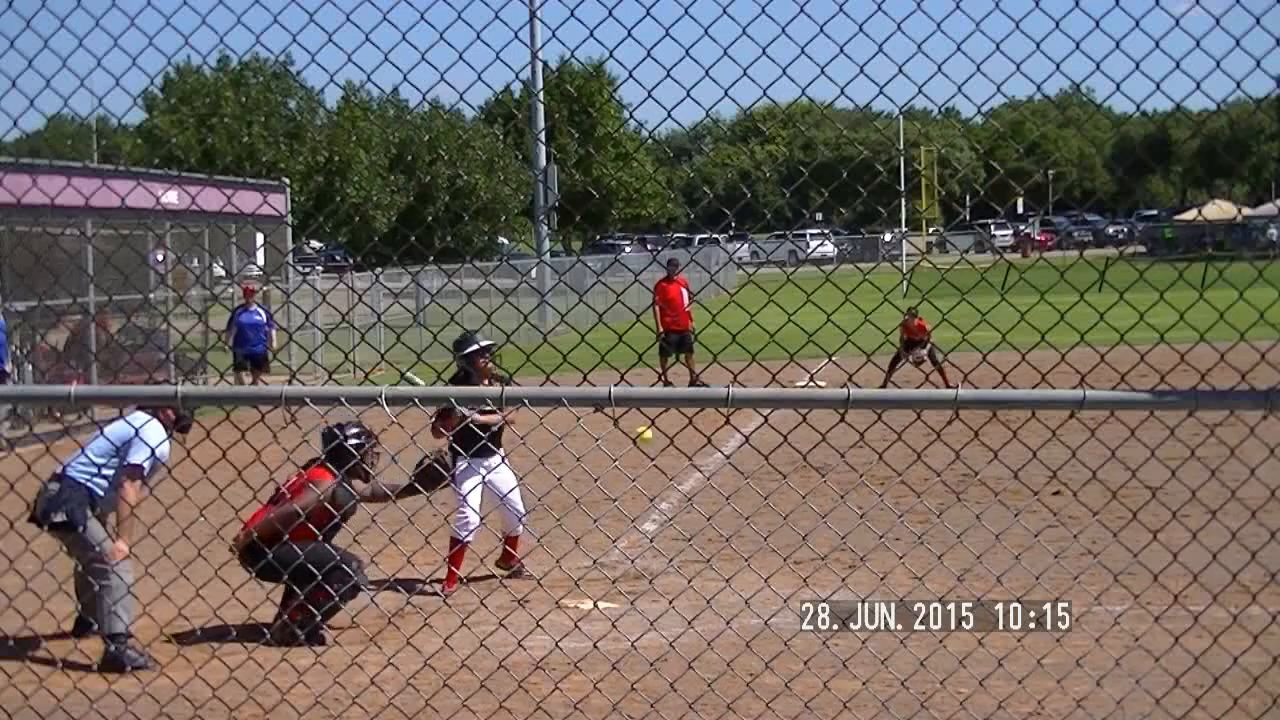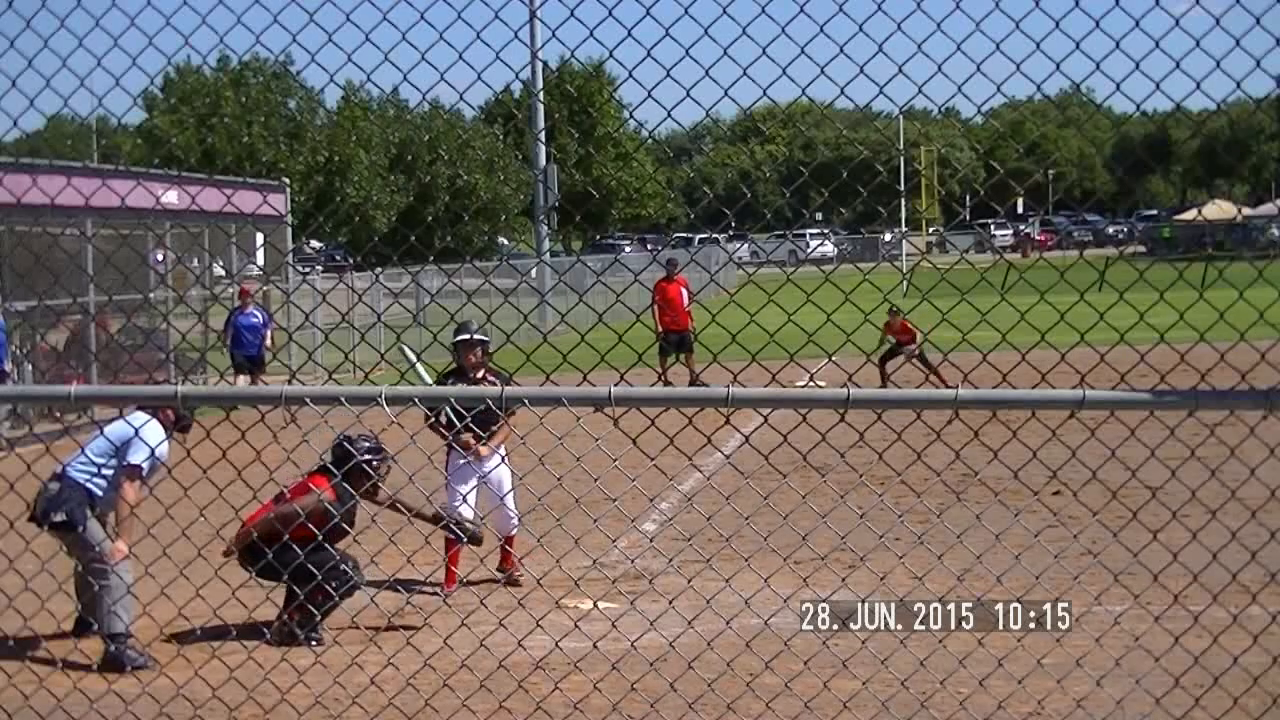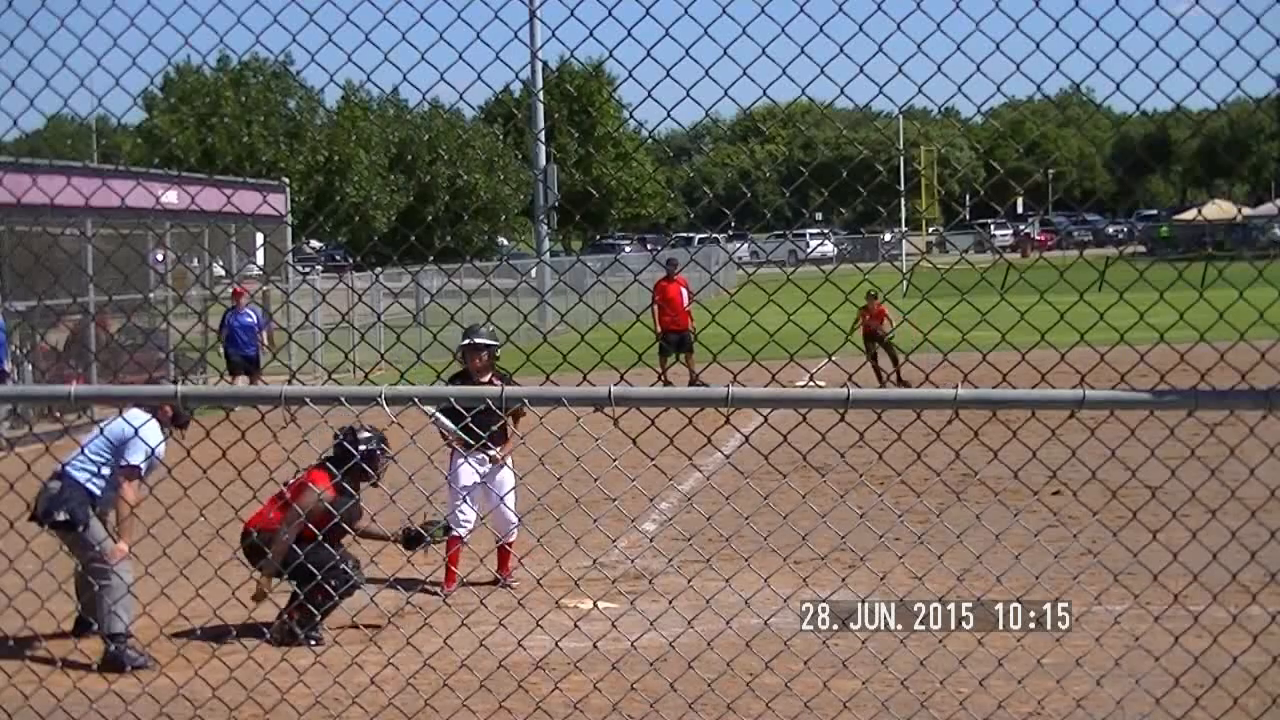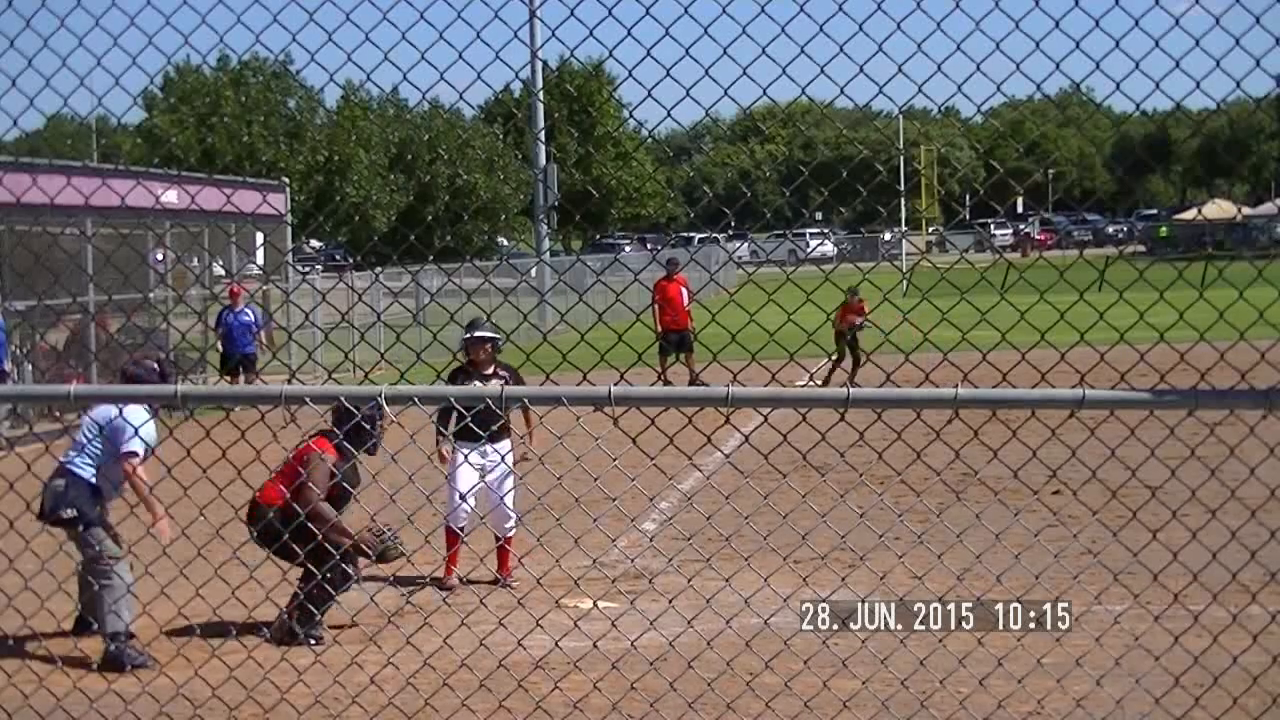
dt=0.2s
person 1, frame 1
left shoulder: (136, 423)
right shoulder: (153, 433)
right elbow: (128, 486)
right wrist: (123, 540)
left hip: (59, 497)
right hip: (71, 503)
left knee: (93, 559)
right knee: (115, 566)
left ankle: (89, 619)
right ankle: (118, 647)
person 1, frame 2
left shoulder: (134, 423)
right shoulder: (152, 434)
right elbow: (128, 486)
right wrist: (122, 540)
left hip: (60, 497)
right hip: (71, 503)
left knee: (94, 560)
right knee: (114, 566)
left ankle: (89, 619)
right ankle: (118, 648)
person 1, frame 3
left shoulder: (128, 420)
right shoulder: (149, 431)
right elbow: (128, 485)
right wrist: (122, 539)
left hip: (60, 496)
right hip: (73, 503)
left knee: (96, 560)
right knee: (115, 568)
left ankle: (89, 621)
right ankle: (118, 650)
person 1, frame 4
left shoulder: (112, 408)
right shoulder: (138, 414)
right elbow: (133, 468)
left wrist: (100, 515)
right wrist: (158, 513)
left hip: (67, 491)
right hip: (77, 497)
left knee: (93, 556)
right knee: (115, 565)
left ankle: (89, 621)
right ankle: (117, 646)
person 2, frame 1
left shoulder: (502, 383)
right shoulder: (455, 389)
left elbow: (506, 416)
right elbow: (436, 430)
left wrist: (479, 418)
right wrist: (458, 425)
left hip: (495, 457)
right hip: (465, 460)
left knee: (515, 511)
right knee: (466, 518)
left ankle: (508, 559)
right ankle: (451, 578)
person 2, frame 2
left shoulder: (499, 380)
right shoulder: (448, 381)
left elbow: (508, 422)
right elbow: (433, 420)
left wrist: (489, 447)
right wrist: (454, 438)
left hip: (494, 454)
right hip: (461, 456)
left knee: (507, 512)
right knee: (460, 514)
left ankle: (508, 564)
right ankle: (450, 578)
person 2, frame 3
left shoulder: (504, 382)
right shoulder: (456, 382)
left elbow: (518, 420)
right elbow: (444, 419)
left wrist: (506, 450)
right wrist: (453, 441)
left hip: (498, 455)
right hip: (465, 456)
left knee: (506, 515)
right knee: (461, 515)
left ankle: (504, 571)
right ankle: (450, 579)
person 2, frame 4
left shoulder: (508, 374)
right shoulder: (458, 376)
left elbow: (525, 406)
right elbow: (444, 414)
left wrist: (530, 440)
right wrist: (442, 443)
left hip: (500, 448)
right hip: (466, 448)
left knee: (504, 510)
right knee: (459, 506)
left ankle: (504, 570)
right ankle: (450, 570)
person 3, frame 1
left shoulder: (339, 476)
right shoulder: (329, 486)
left elbow: (372, 493)
right elbow: (280, 515)
left wrist: (408, 490)
right wrist: (242, 542)
left hip: (272, 547)
right hip: (263, 551)
right knee: (350, 573)
left ankle: (289, 621)
right ankle: (292, 627)
person 3, frame 2
left shoulder: (353, 483)
right shoulder: (326, 495)
left elbow: (393, 503)
right elbow: (274, 517)
left wrist: (447, 521)
right wrist: (237, 546)
left hip: (277, 547)
right hip: (260, 549)
right knee: (347, 573)
left ankle: (289, 621)
right ankle: (291, 628)
person 3, frame 3
left shoulder: (347, 483)
right shoulder: (325, 487)
left elbow: (352, 524)
right elbow: (285, 530)
left wrist: (398, 537)
right wrist: (267, 575)
right hip: (261, 542)
left knee: (346, 566)
right knee: (343, 573)
left ankle: (291, 622)
right ankle: (291, 628)
person 3, frame 4
left shoulder: (346, 454)
right shoulder: (325, 452)
left elbow: (331, 505)
right elbow: (313, 504)
left wrist: (355, 538)
right wrist: (354, 535)
left hip: (287, 518)
right hip: (272, 519)
left knee: (335, 561)
right knee: (343, 563)
left ankle: (291, 623)
right ankle: (295, 627)
